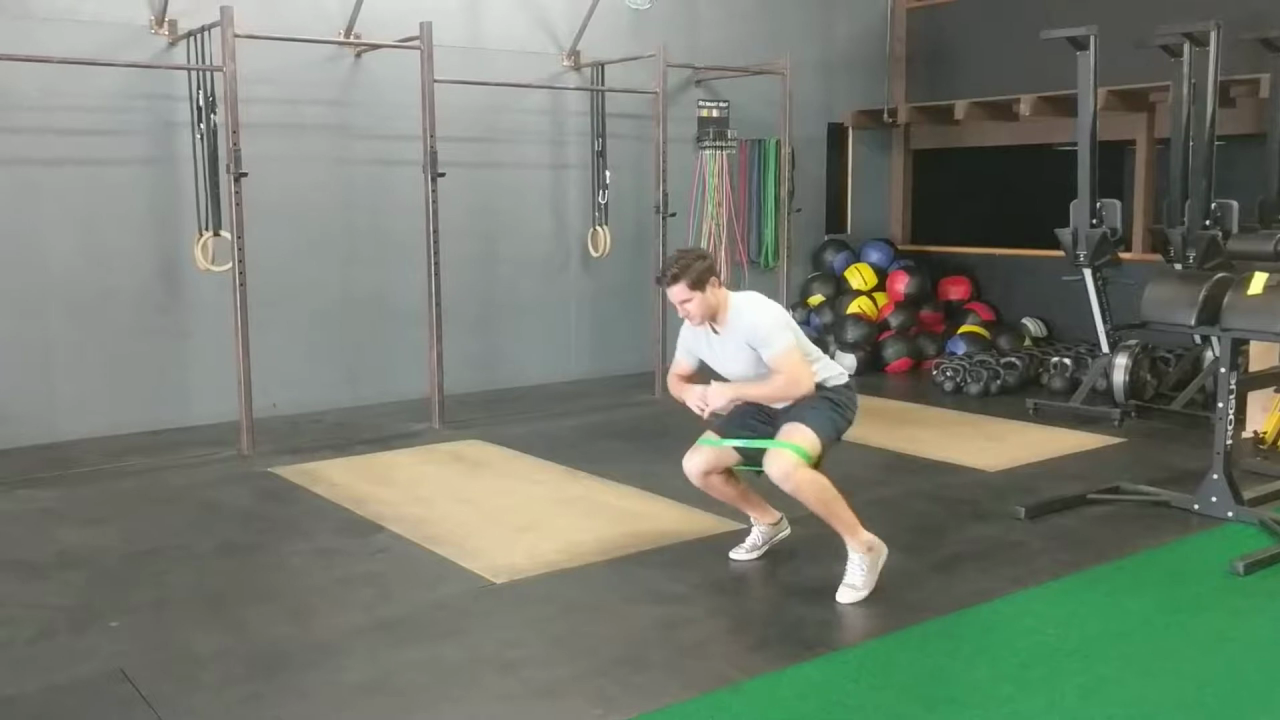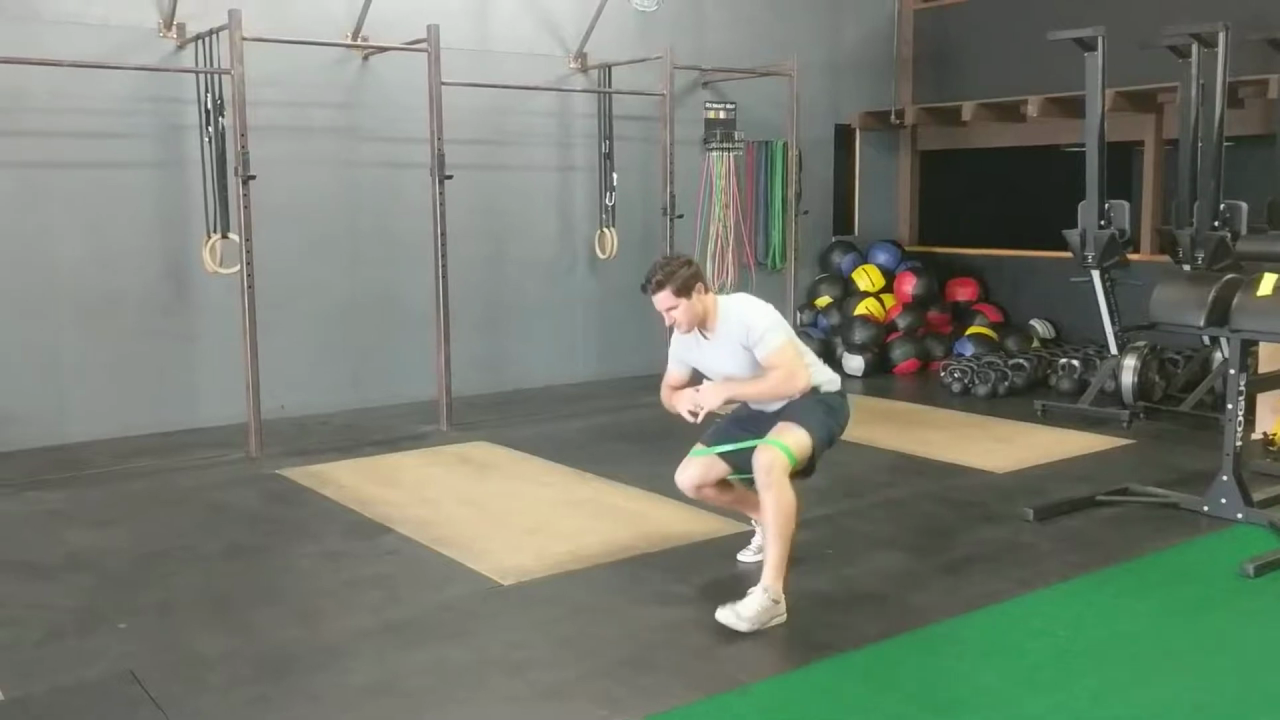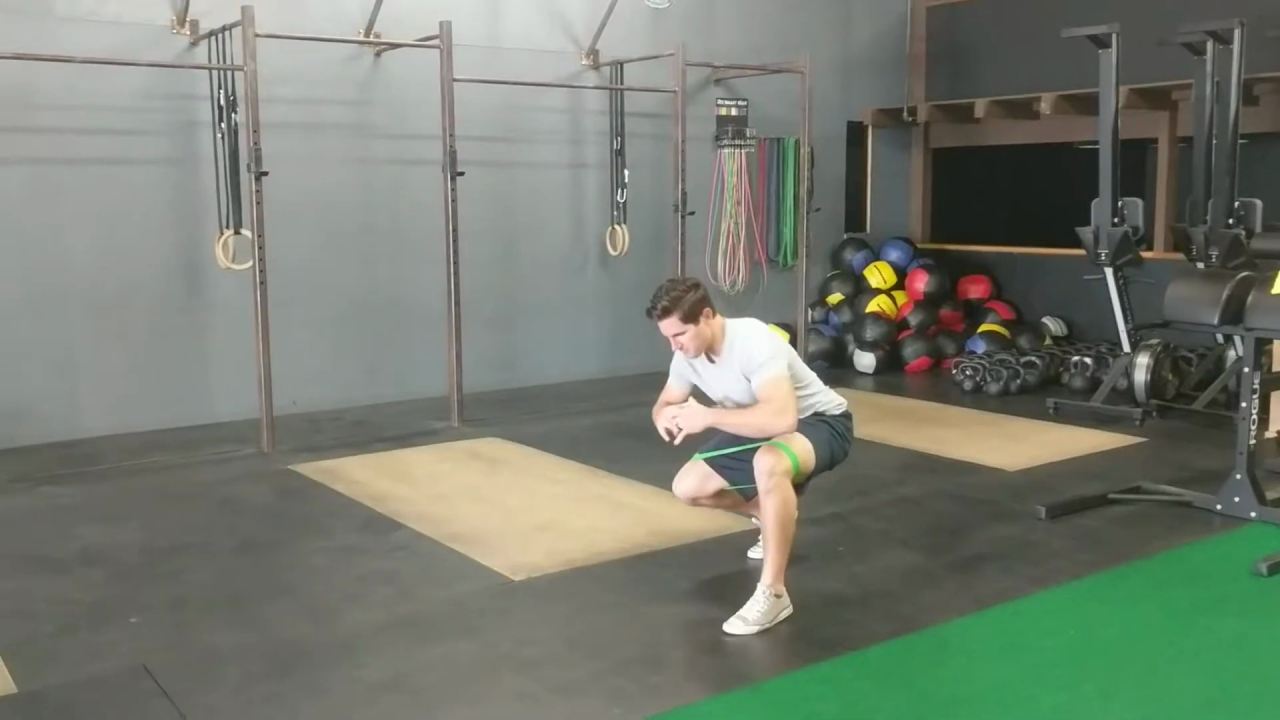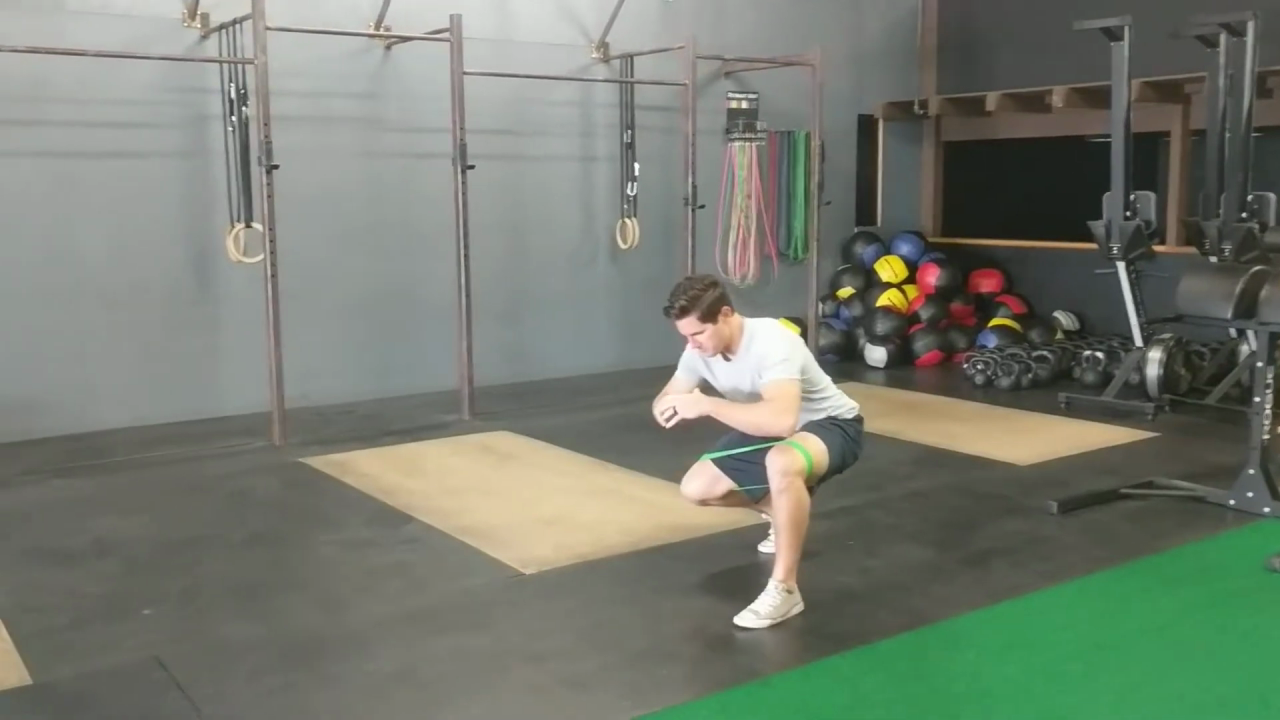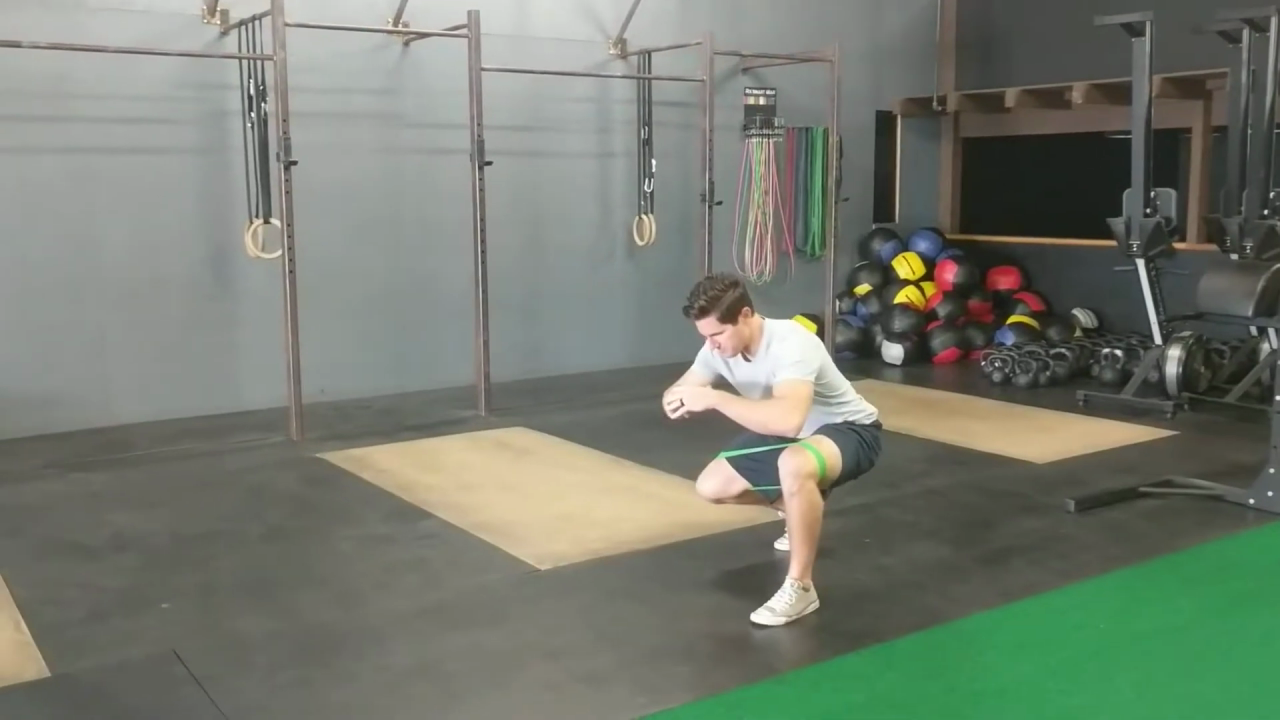
dt=0.3s
person 1, frame 1
left shoulder: (757, 315)
right shoulder: (694, 330)
left elbow: (799, 382)
right elbow: (677, 378)
left wrist: (733, 392)
right wrist: (691, 393)
left hip: (824, 394)
right hip: (770, 405)
left knee: (779, 466)
right knee: (697, 465)
left ankle: (864, 547)
right ankle: (767, 521)
person 1, frame 2
left shoulder: (749, 315)
right shoulder: (684, 337)
left elbow: (795, 379)
right elbow: (669, 388)
left wrist: (726, 390)
right wrist: (681, 399)
left hip: (816, 399)
right hip: (762, 409)
left knee: (768, 461)
right knee: (690, 479)
left ankle: (771, 595)
right ankle: (767, 519)
person 1, frame 3
left shoulder: (754, 343)
right shoulder: (687, 354)
left elbow: (782, 418)
right elbow: (666, 402)
left wrist: (708, 416)
right wrist: (665, 415)
left hip: (822, 422)
right hip: (760, 429)
left knee: (768, 464)
right knee: (688, 487)
left ankle: (772, 594)
right ankle: (773, 515)
person 1, frame 4
left shoulder: (772, 343)
right shoulder: (700, 351)
left elbow: (783, 419)
right elbow: (667, 396)
left wrist: (706, 404)
right wrist: (666, 407)
left hip: (833, 426)
right hip: (771, 430)
left knee: (782, 463)
right knee: (696, 488)
left ankle: (784, 589)
right ankle: (786, 511)
person 1, frame 5
left shoulder: (791, 345)
right shoulder: (721, 347)
left elbow: (789, 420)
right elbow: (678, 391)
left wrist: (715, 398)
right wrist: (675, 401)
left hip: (850, 430)
right hip: (793, 435)
left knee: (794, 465)
right knee: (712, 487)
left ankle: (800, 587)
right ankle: (805, 508)
